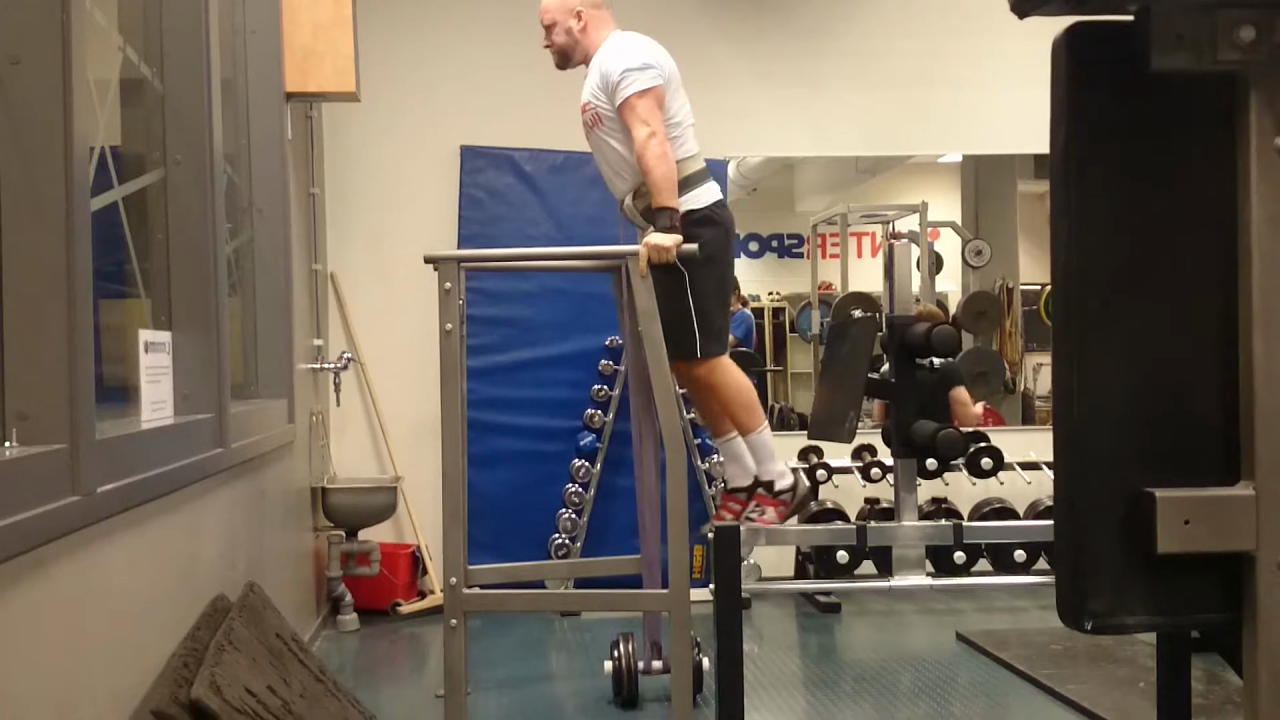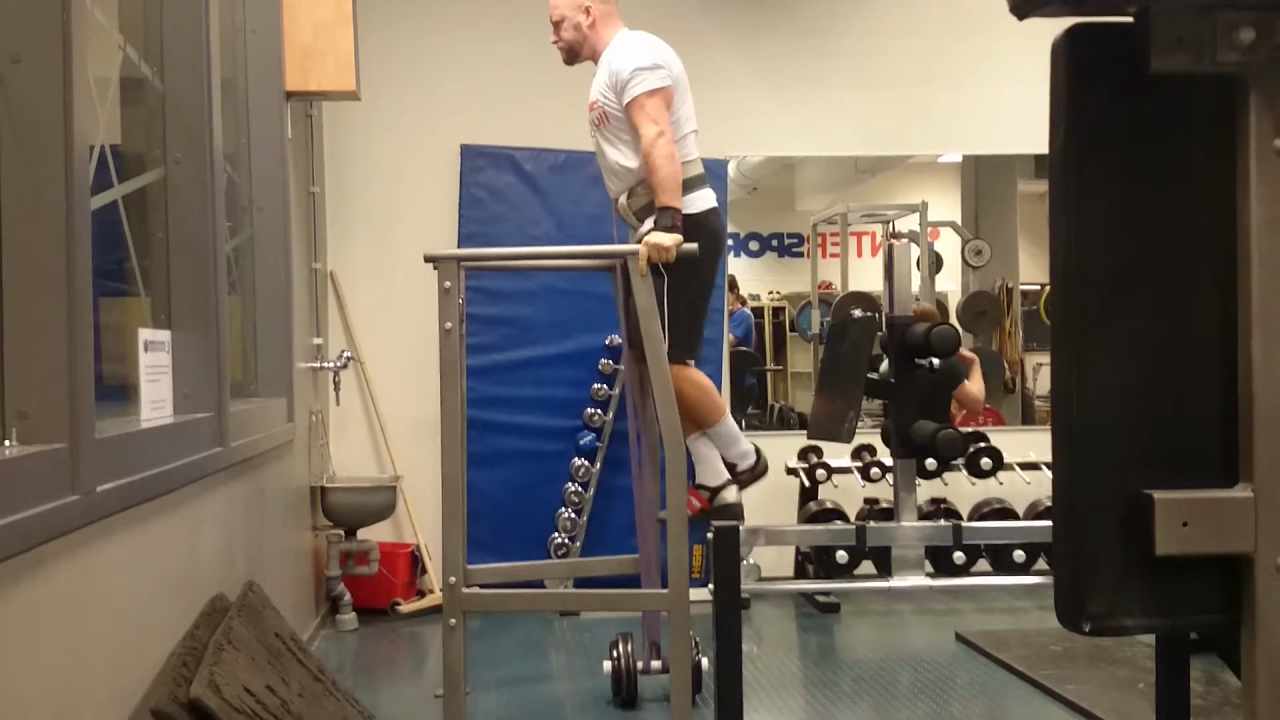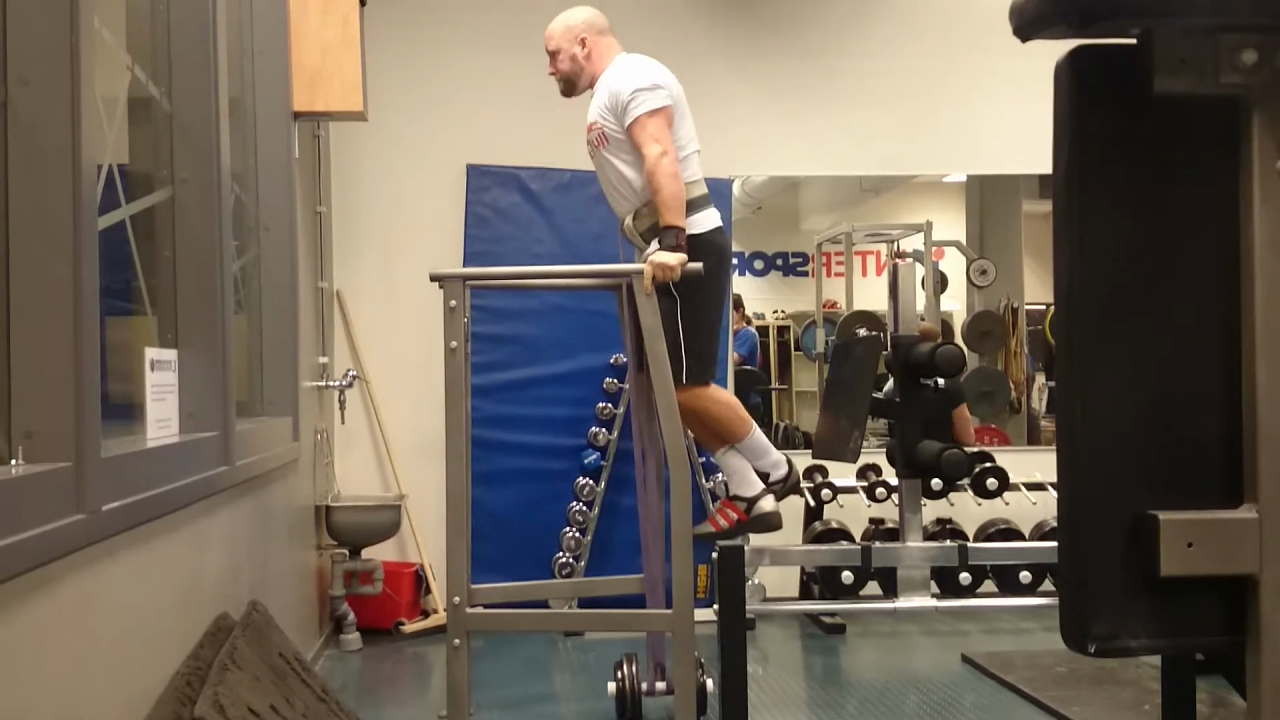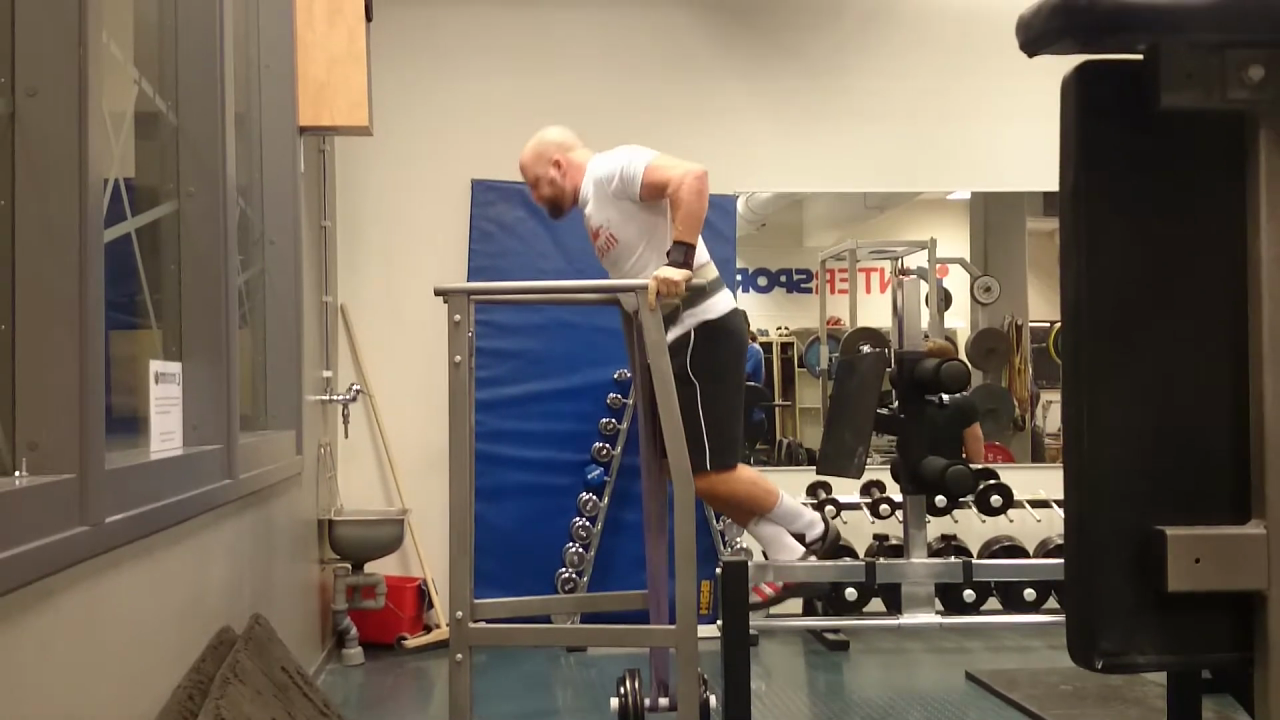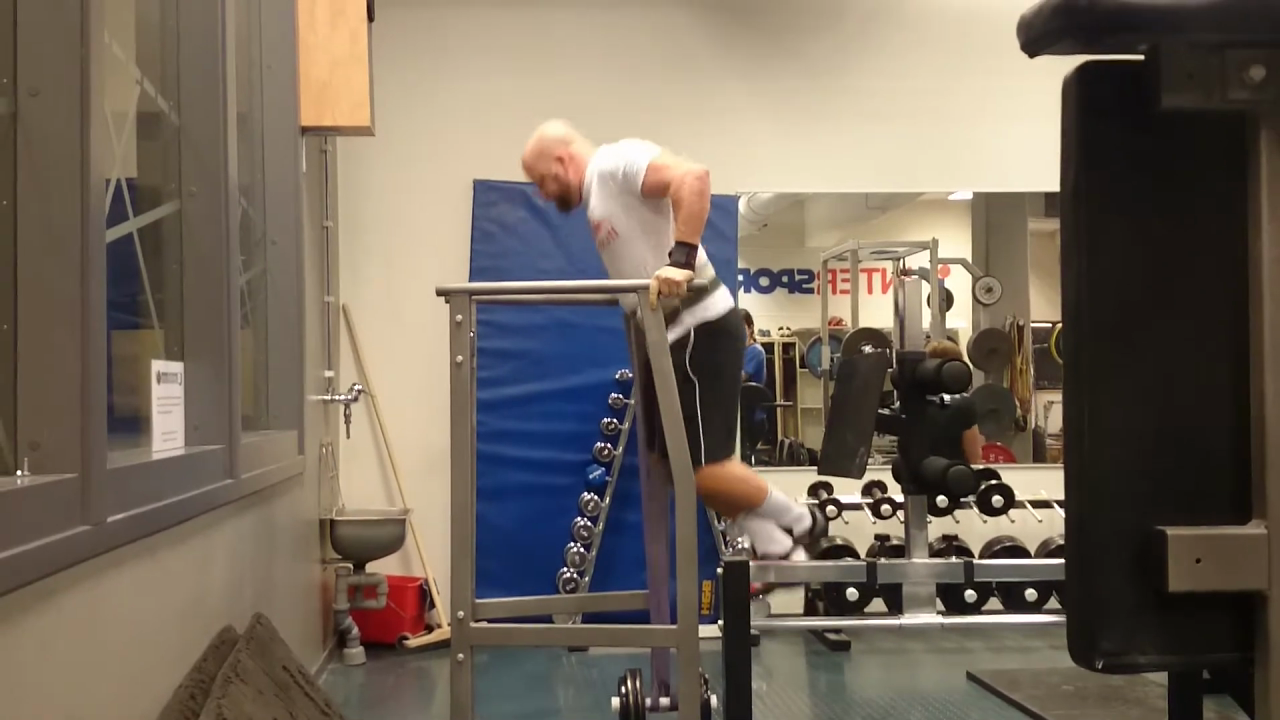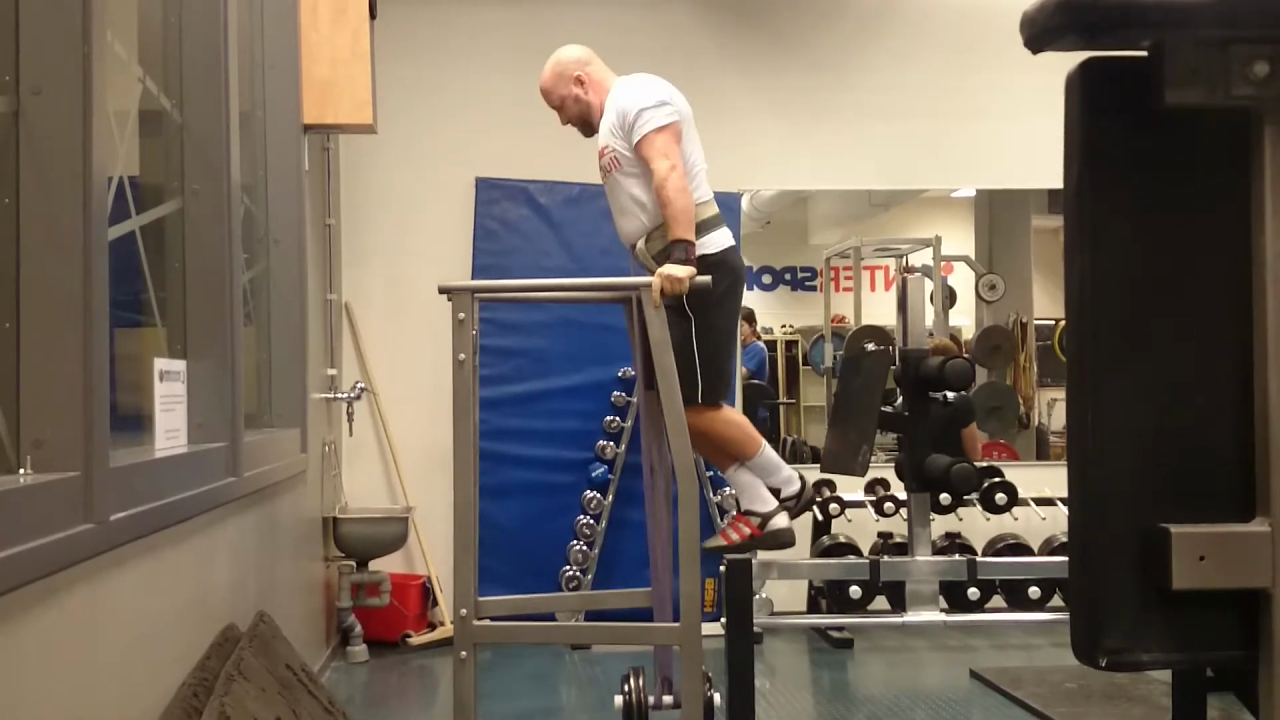
dt=0.7s
person 1, frame 1
left shoulder: (625, 56)
right shoulder: (605, 67)
left elbow: (653, 140)
left wrist: (667, 223)
left hip: (690, 222)
right hip: (669, 228)
left knee: (702, 358)
right knee: (685, 361)
left ankle: (777, 481)
right ankle: (744, 479)
person 1, frame 2
left shoulder: (633, 55)
right shoulder: (614, 67)
left elbow: (658, 139)
left wrist: (667, 221)
left hip: (682, 226)
right hip: (664, 231)
left knee: (664, 362)
right knee: (659, 364)
left ankle: (741, 458)
right ankle: (716, 485)
person 1, frame 3
left shoulder: (630, 76)
right shoulder: (610, 92)
left elbow: (662, 159)
left wrist: (671, 241)
left hip: (688, 246)
right hip: (667, 250)
left knee: (686, 384)
right knee: (669, 384)
left ankle: (774, 472)
right ankle: (750, 494)
person 1, frame 4
left shoulder: (613, 169)
right shoulder: (595, 199)
left elbow: (691, 176)
left wrist: (679, 258)
left hip: (700, 330)
right hip: (678, 336)
left knee: (708, 471)
right knee: (687, 468)
left ankle: (810, 530)
right ankle: (790, 560)
person 1, frame 5
left shoulder: (618, 161)
right shoulder: (599, 190)
left elbow: (693, 177)
left wrist: (682, 258)
left hip: (697, 327)
right hip: (669, 331)
left knee: (701, 466)
left ankle: (796, 524)
right ankle: (776, 546)
person 1, frame 6
left shoulder: (638, 95)
right shoulder: (617, 117)
left elbow: (669, 174)
left wrist: (681, 254)
left hip: (697, 267)
right hip: (673, 274)
left knee: (696, 405)
right knee: (675, 404)
left ankle: (787, 487)
right ankle: (762, 508)
